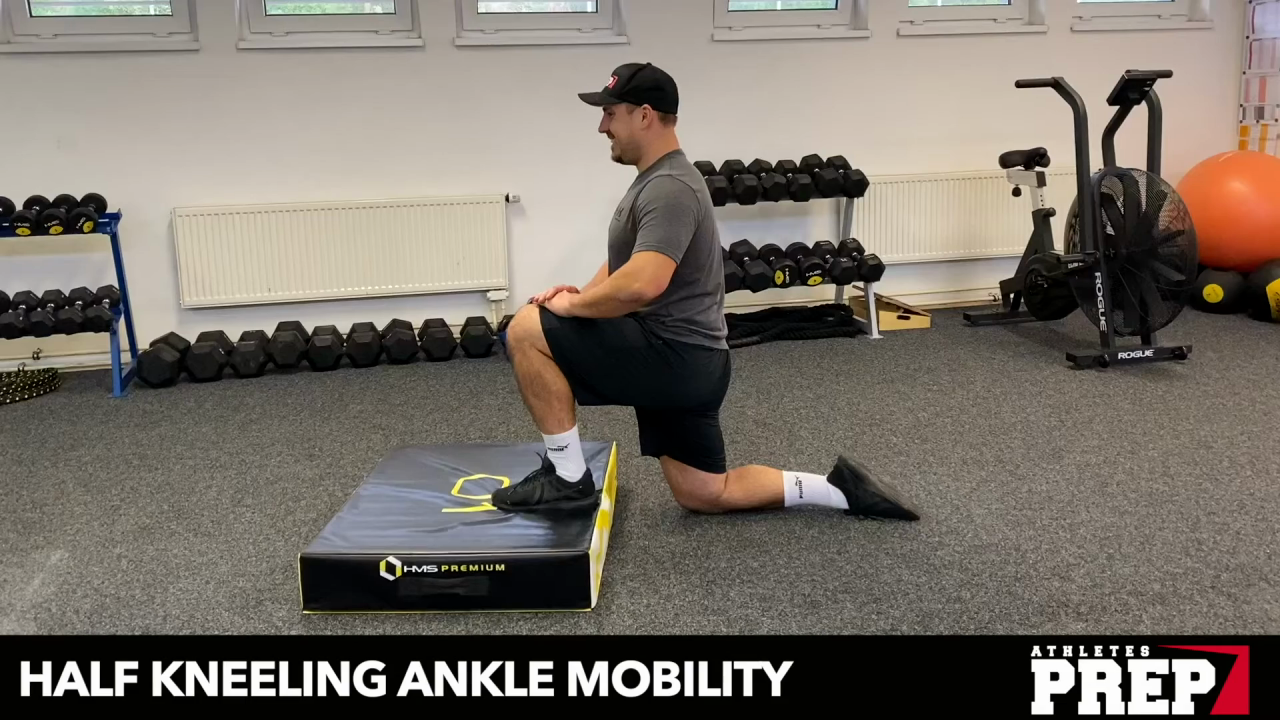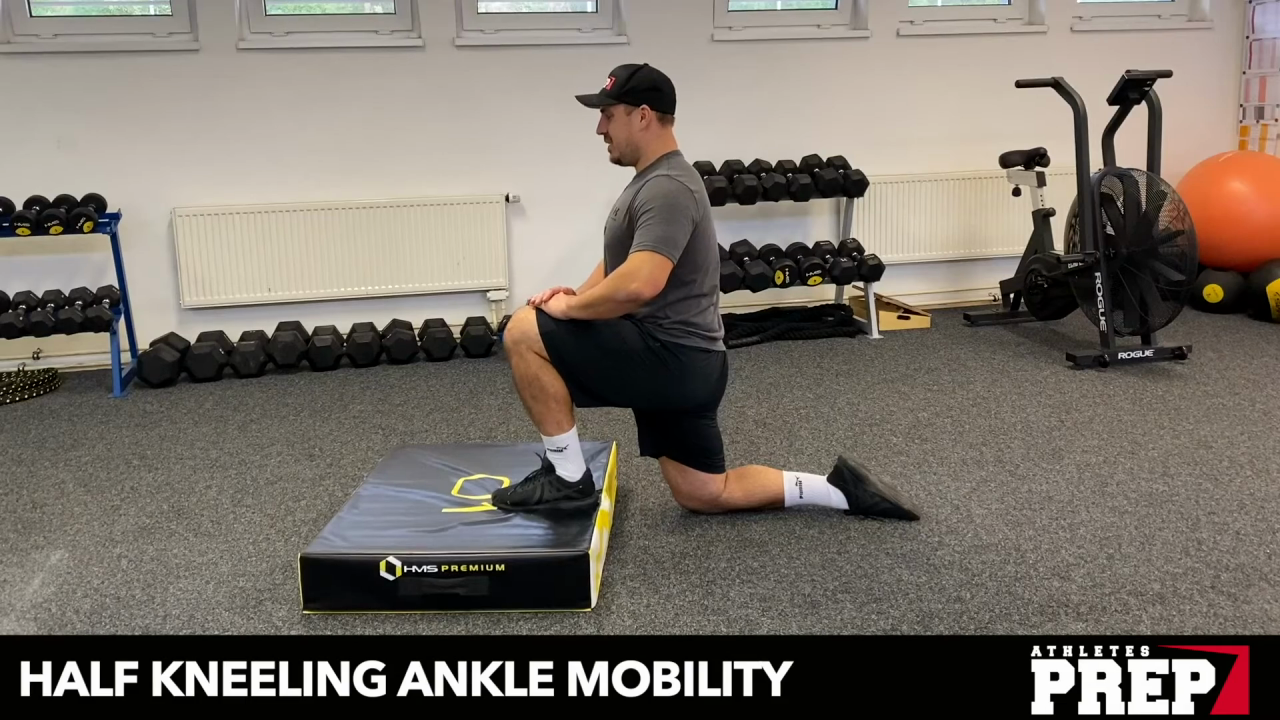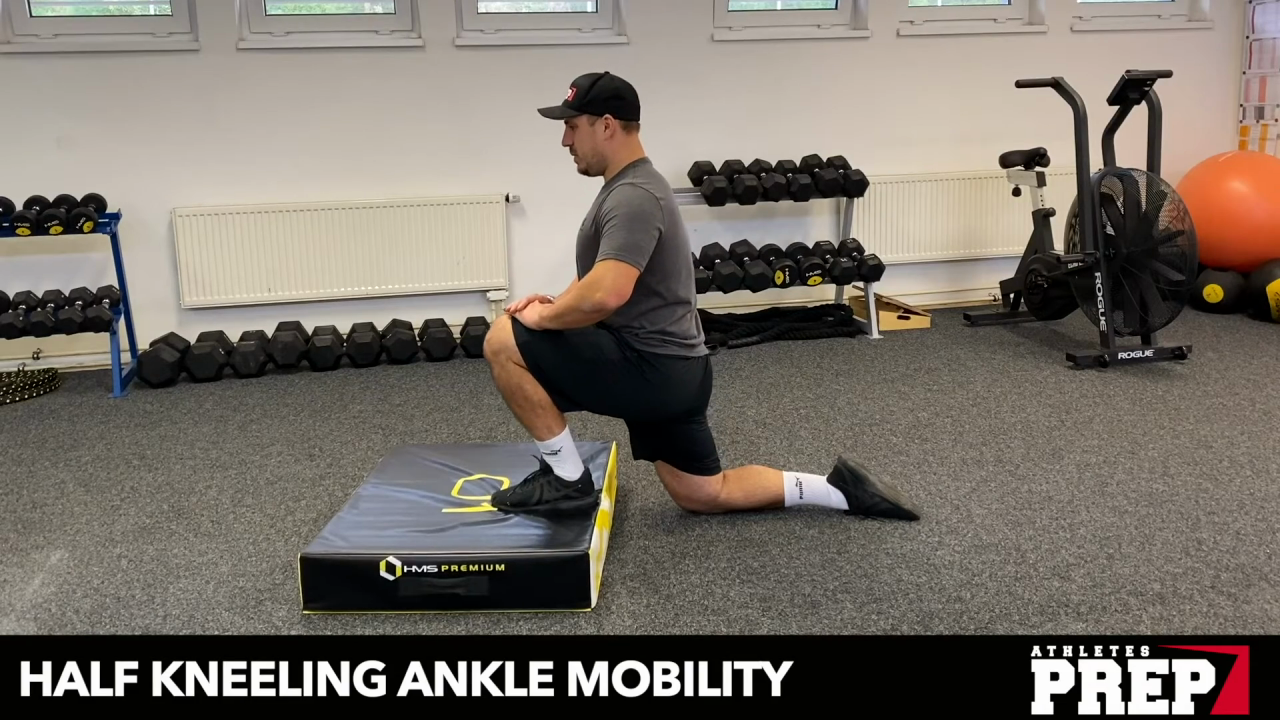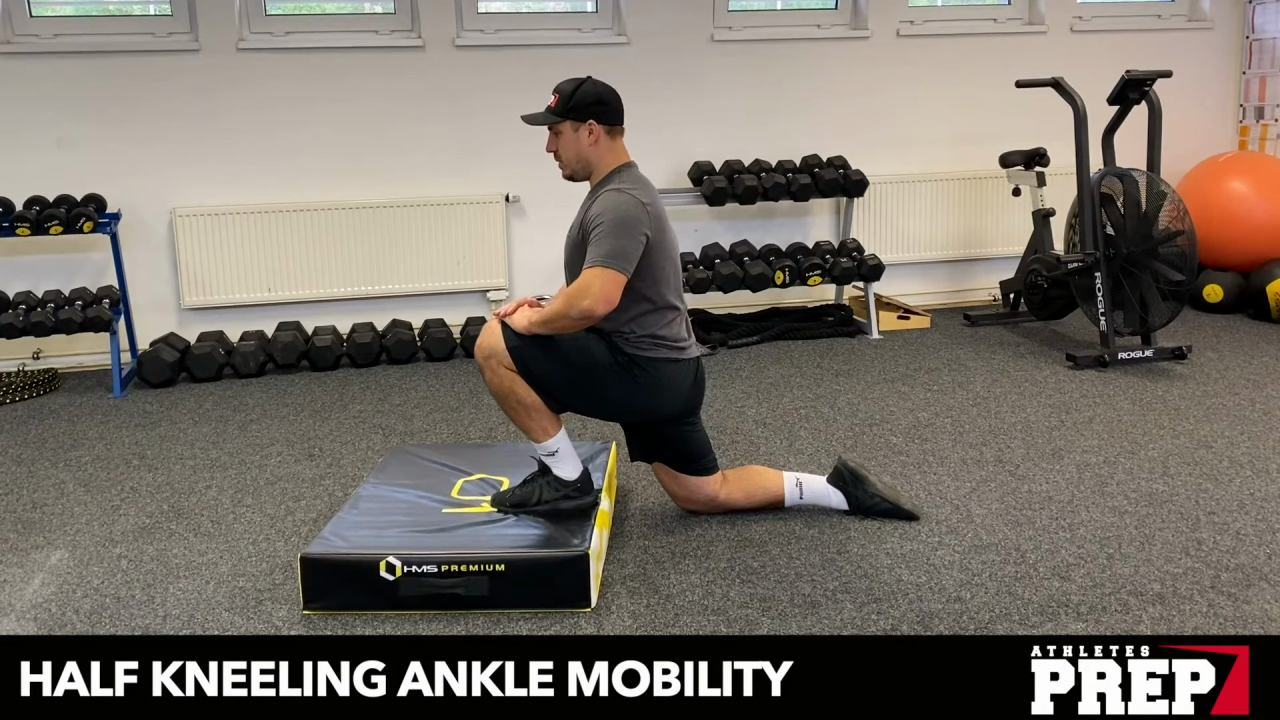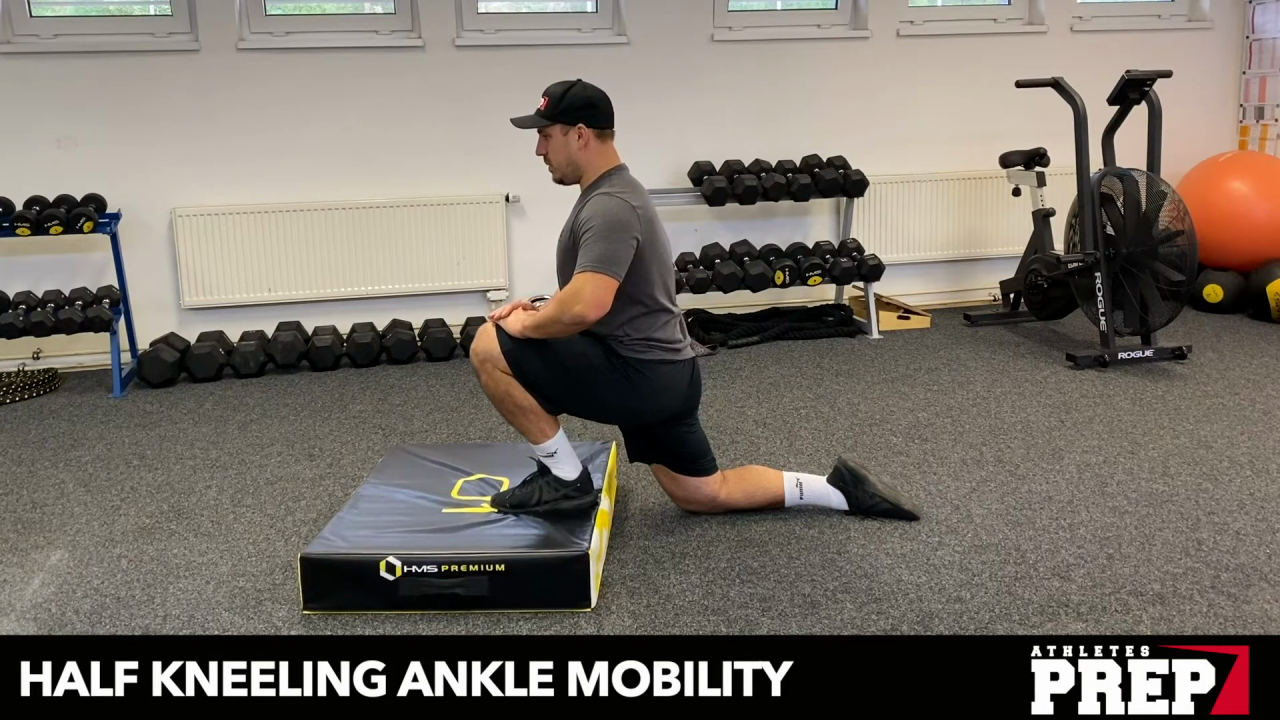
dt=1s
person 1, frame 1
left shoulder: (669, 189)
right shoulder: (657, 179)
left elbow: (641, 285)
right elbow: (624, 261)
left wrist: (573, 305)
right wrist: (580, 293)
left hip: (671, 357)
right hip: (683, 359)
left knee: (526, 329)
right knee: (706, 495)
left ankle: (568, 478)
right ankle: (842, 490)
person 1, frame 2
left shoulder: (667, 189)
right shoulder: (655, 180)
left elbow: (639, 285)
right elbow: (621, 262)
left wrist: (571, 309)
right wrist: (577, 294)
left hip: (668, 359)
right hip: (680, 362)
left knee: (524, 331)
right knee: (705, 495)
left ankle: (567, 478)
right ankle: (840, 490)
person 1, frame 3
left shoulder: (633, 198)
right shoulder: (631, 187)
left elbow: (605, 295)
right elbow: (601, 273)
left wrist: (543, 317)
right wrist: (556, 302)
left hip: (648, 368)
right hip: (670, 369)
left knee: (504, 339)
right knee: (704, 494)
left ankle: (566, 479)
right ankle: (837, 490)
person 1, frame 4
left shoulder: (620, 203)
right shoulder: (618, 191)
left elbow: (593, 302)
right elbow: (594, 281)
left wrist: (532, 322)
right wrist: (545, 306)
left hip: (640, 373)
right hip: (662, 371)
left knee: (494, 343)
right knee: (706, 494)
left ankle: (565, 478)
right ankle: (838, 489)
person 1, frame 5
left shoulder: (610, 207)
right shoulder: (611, 194)
left elbow: (586, 307)
right elbow: (590, 288)
left wrist: (526, 325)
right wrist: (541, 309)
left hip: (636, 375)
right hip: (660, 373)
left knee: (490, 346)
right knee: (705, 494)
left ankle: (565, 479)
right ankle: (838, 489)
